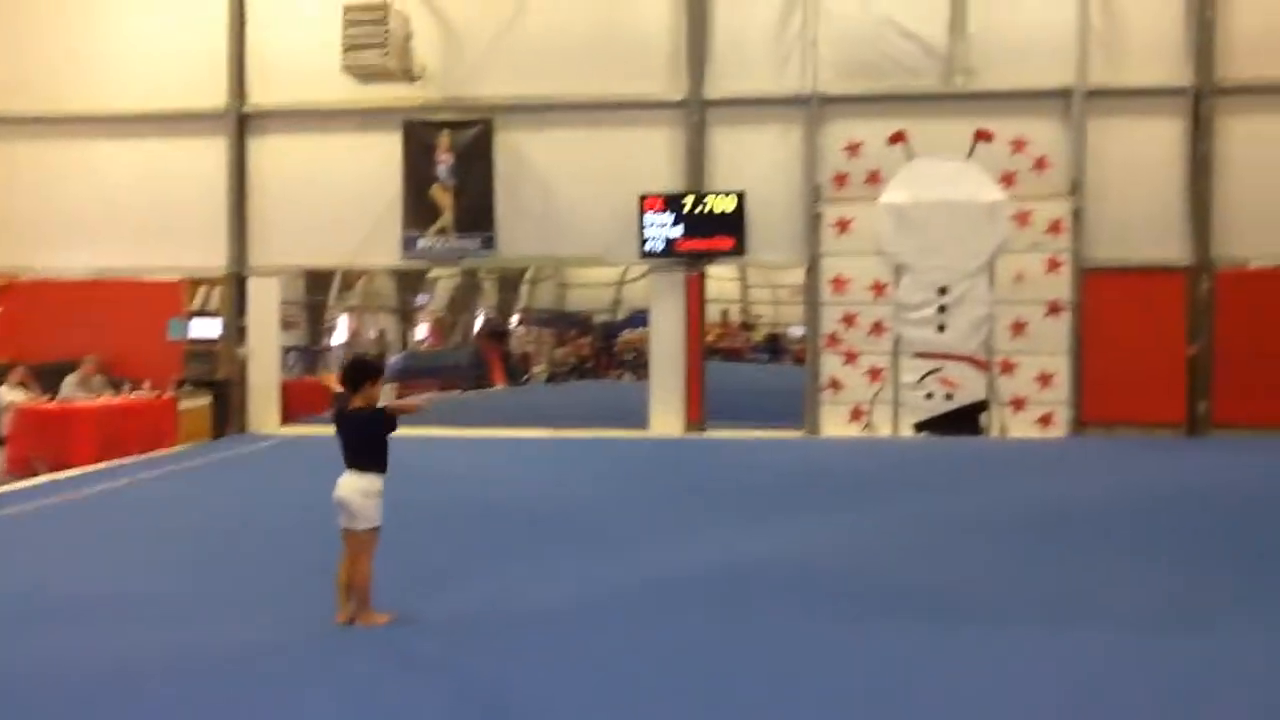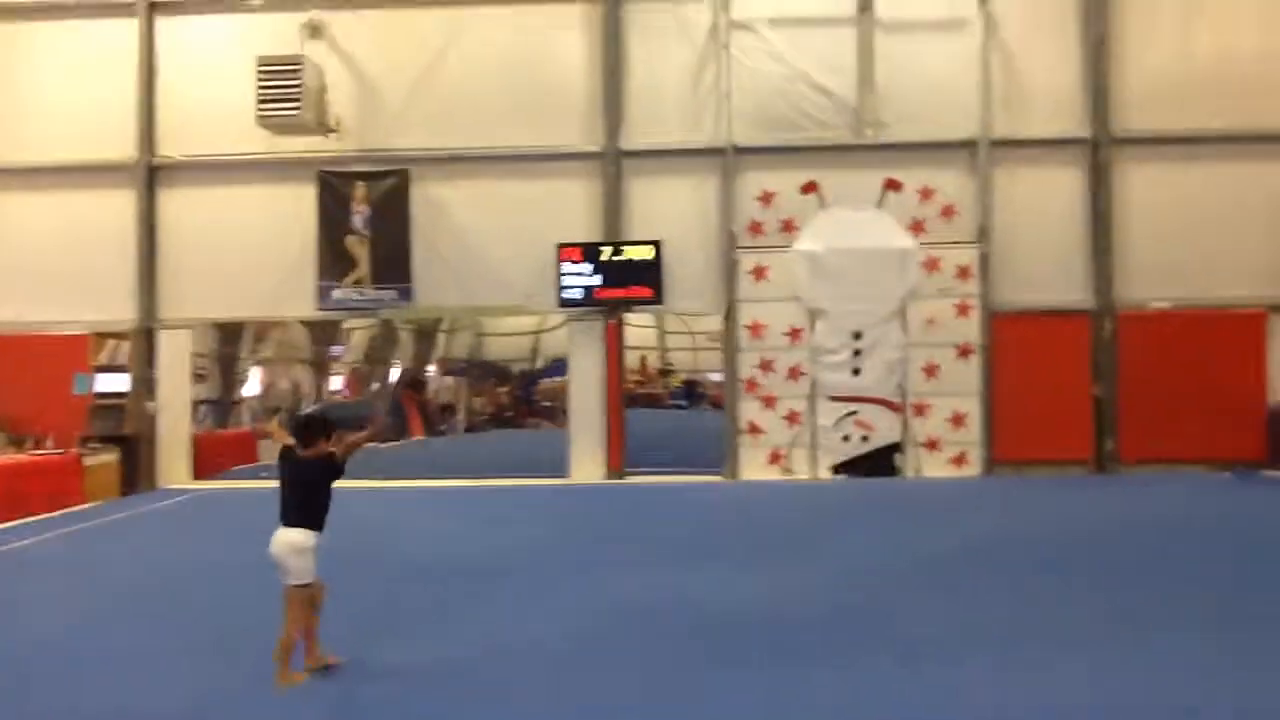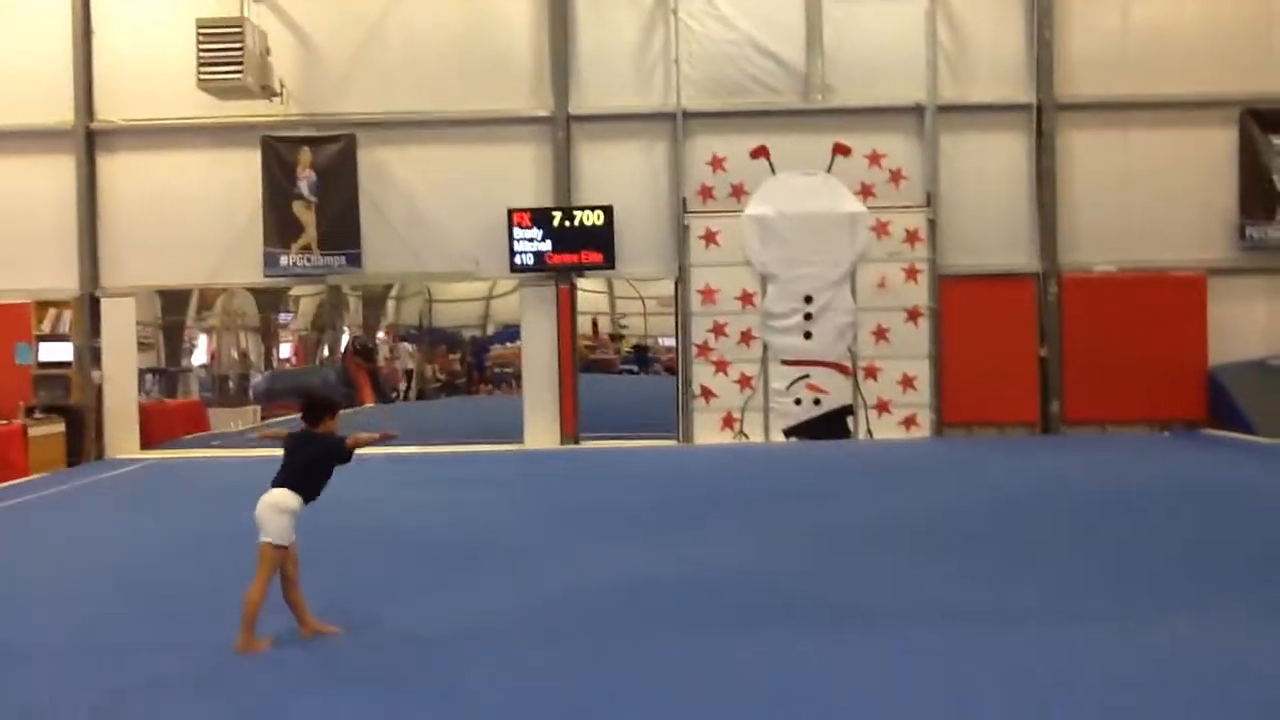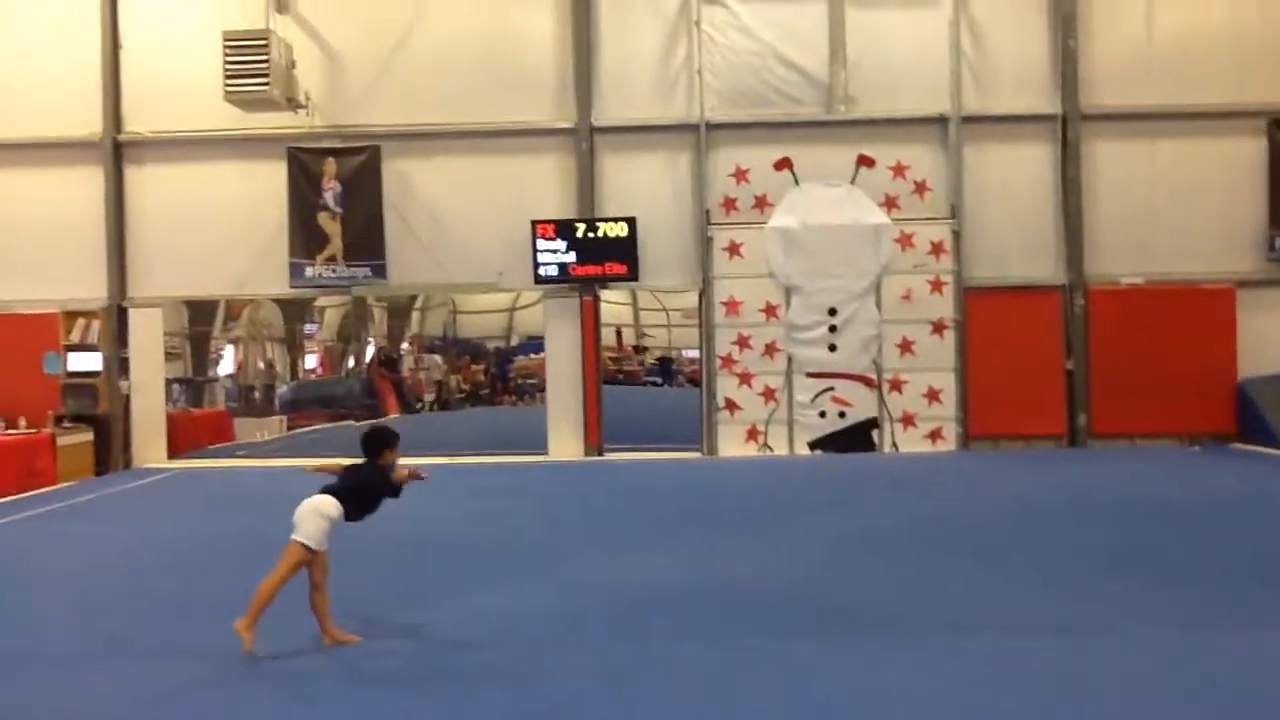
dt=0.4s
person 1, frame 1
left shoulder: (343, 412)
right shoulder: (374, 417)
right elbow: (398, 407)
left wrist: (335, 384)
right wrist: (417, 406)
left hip: (346, 483)
right hip: (367, 489)
left knee: (350, 556)
right knee: (365, 557)
left ankle: (345, 610)
right ankle: (367, 613)
person 1, frame 2
left shoulder: (290, 459)
right shoulder: (320, 467)
left elbow: (283, 438)
right elbow: (345, 447)
left wrist: (275, 428)
right wrist: (368, 434)
left hip: (287, 538)
right hip: (297, 543)
left knee: (316, 596)
right knee: (295, 614)
left ankle: (313, 656)
right ankle: (284, 673)
person 1, frame 3
left shoulder: (299, 438)
right shoulder: (328, 445)
left elbow: (281, 435)
right elbow: (355, 441)
left wrist: (266, 433)
right wrist: (378, 437)
left hip: (275, 503)
right hip: (281, 506)
left knee: (290, 572)
right knee: (263, 578)
left ankle: (307, 623)
right ankle: (246, 638)
person 1, frame 4
left shoulder: (362, 469)
right shoulder: (381, 475)
left elbow: (338, 468)
right elbow: (397, 477)
left wrist: (319, 467)
right wrist: (410, 475)
left hip: (314, 508)
right hip: (321, 512)
left knee: (318, 580)
right knee: (283, 572)
left ankle: (330, 632)
right ankle: (247, 624)
